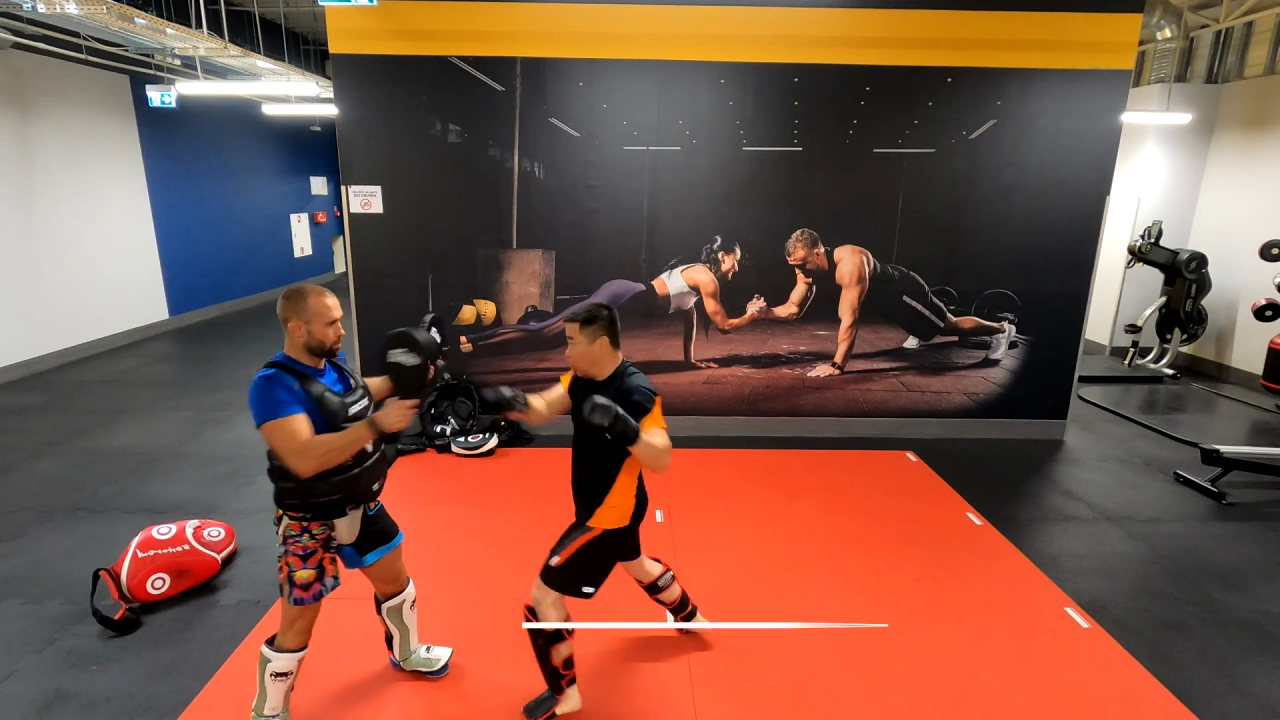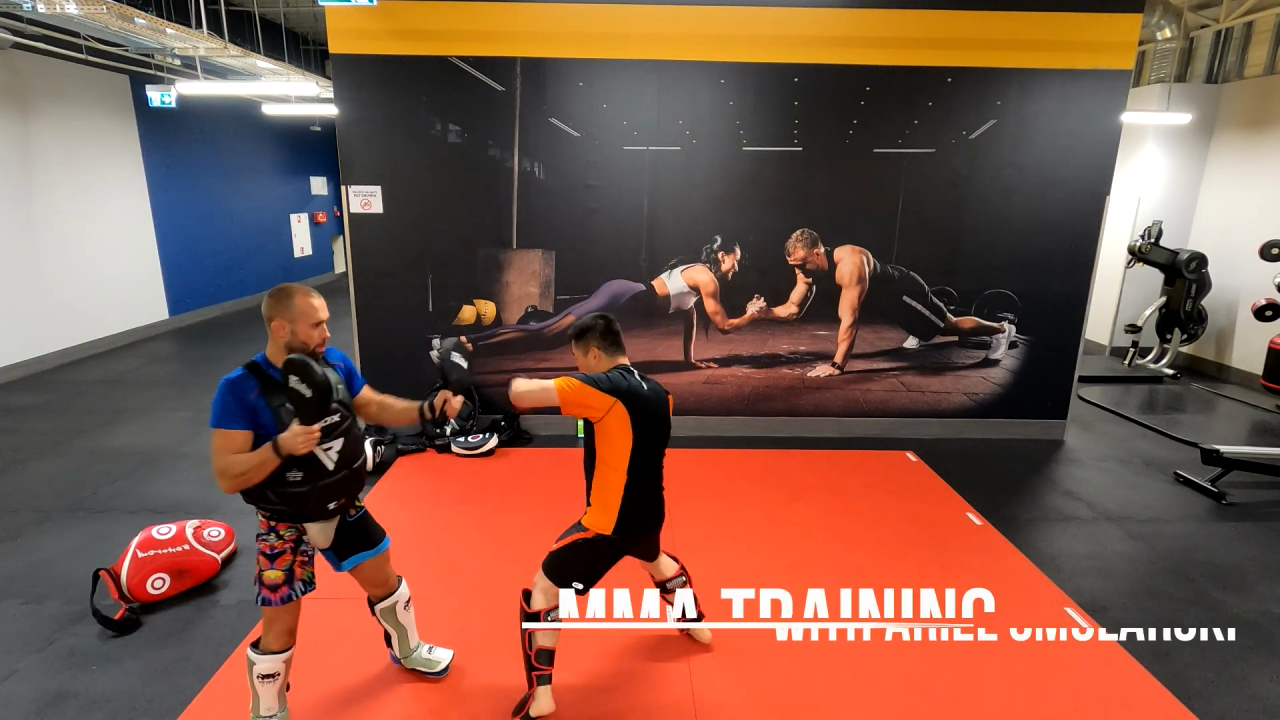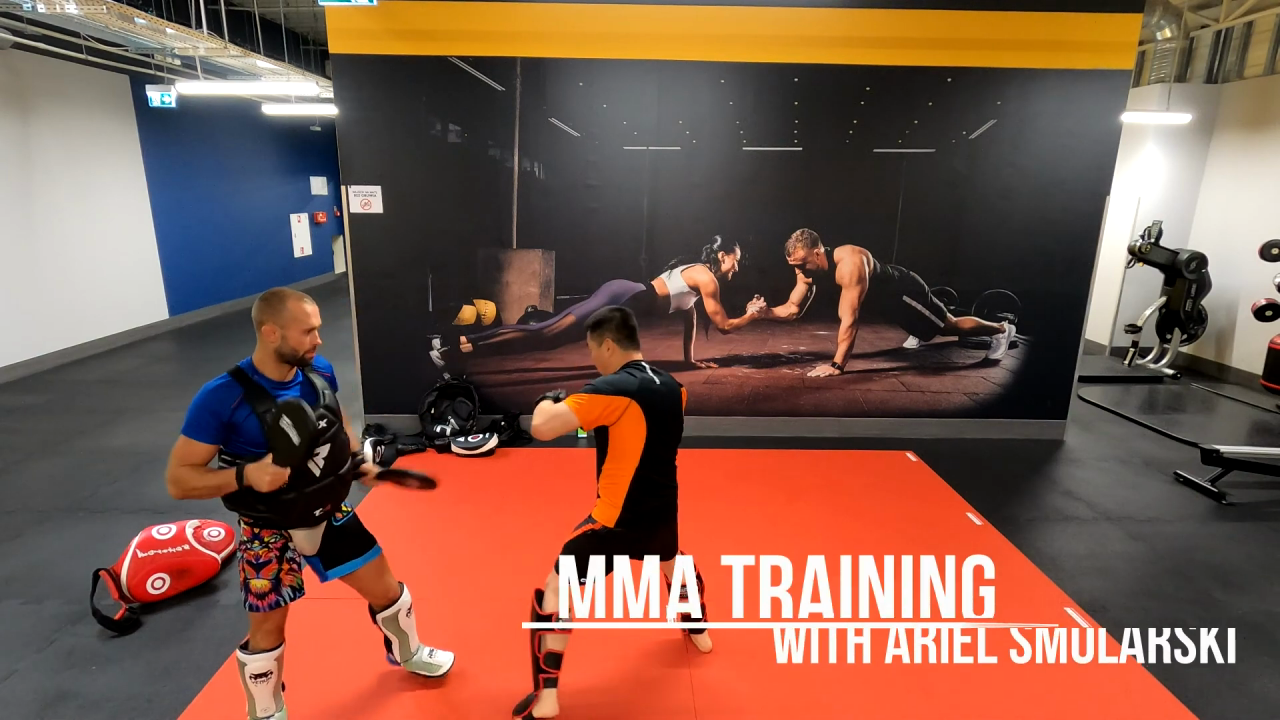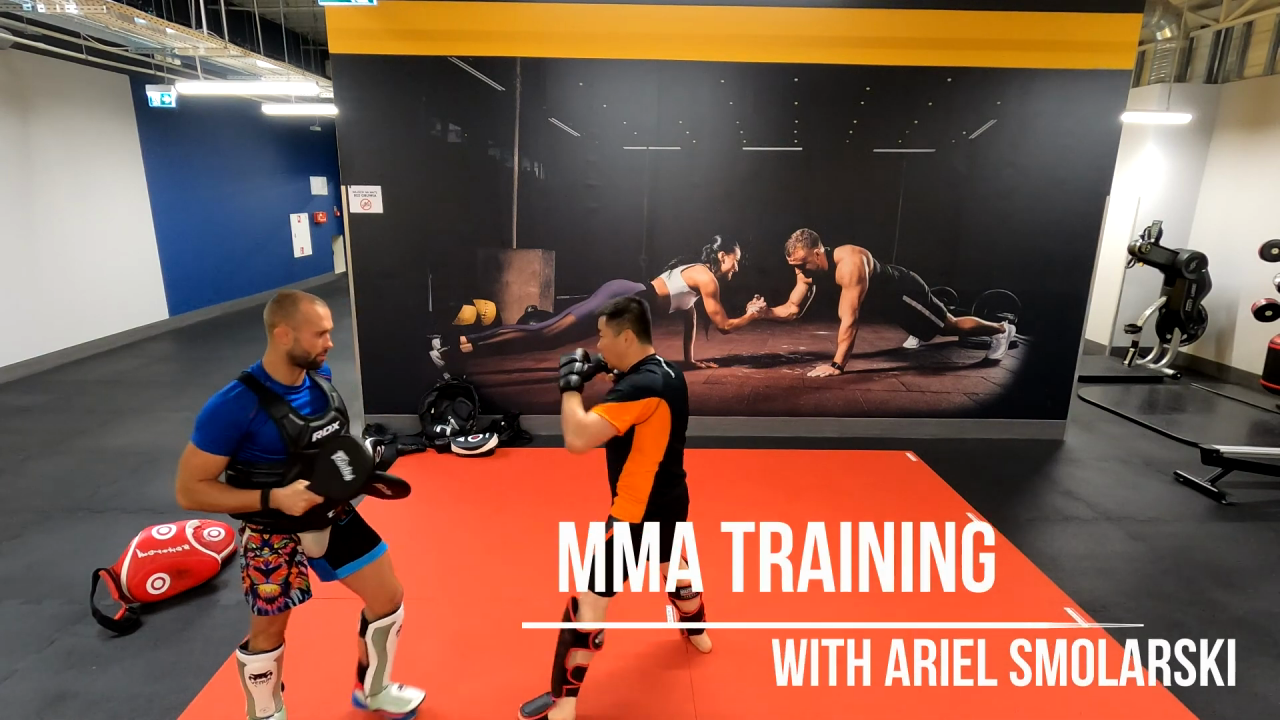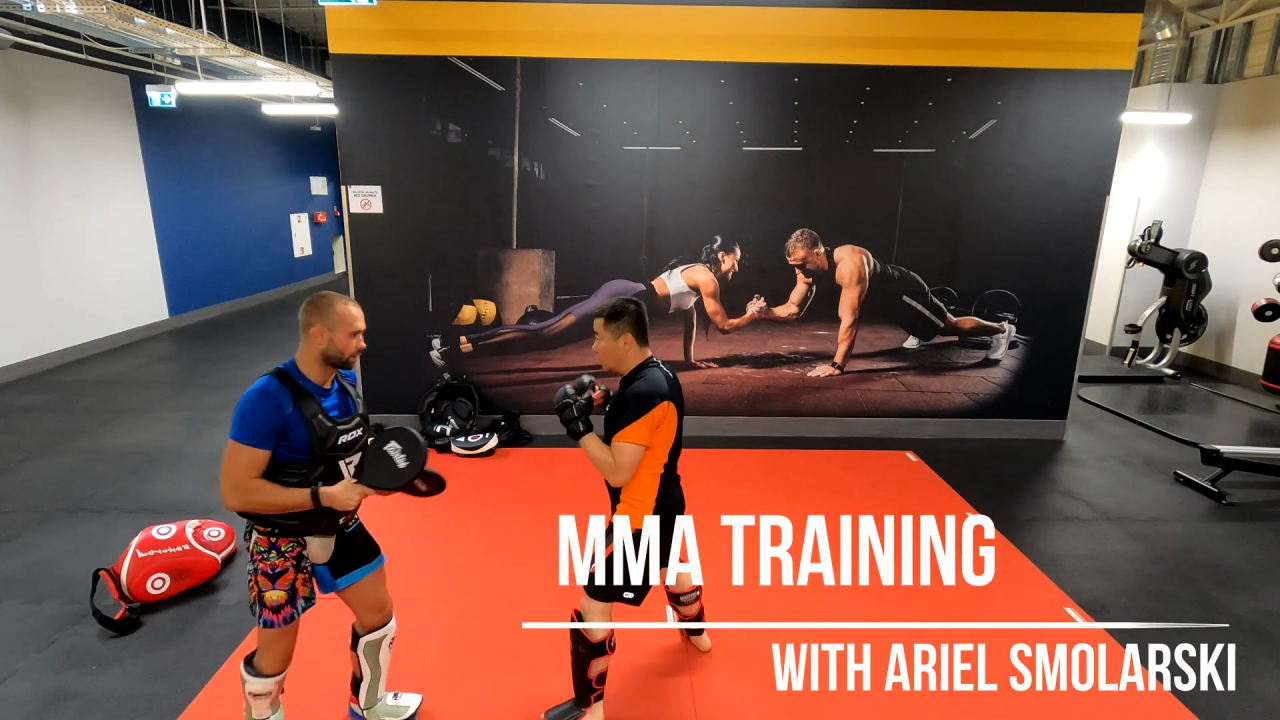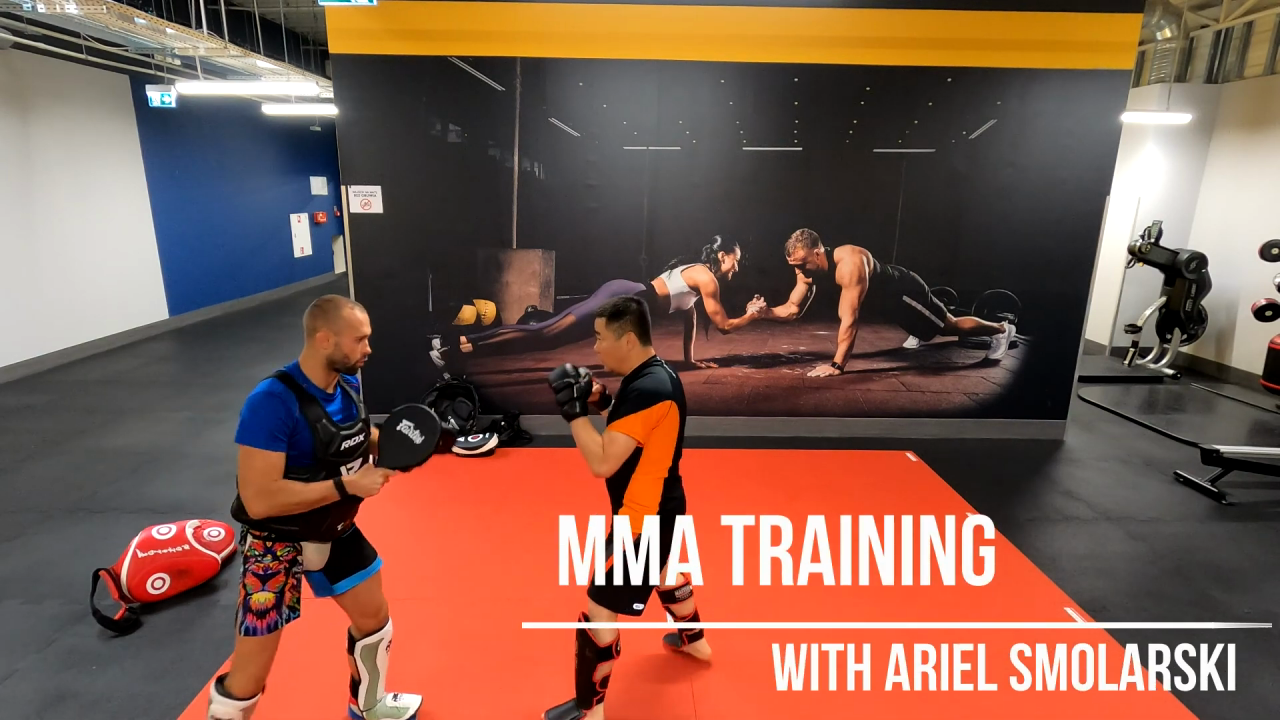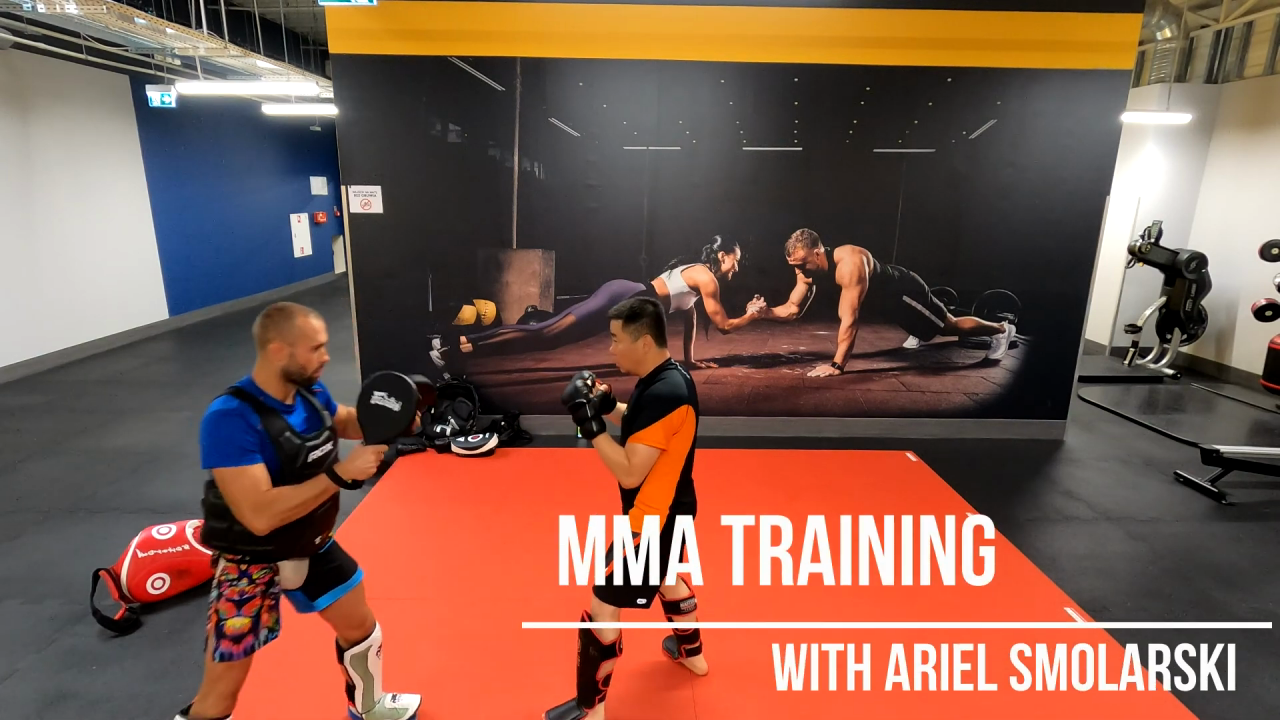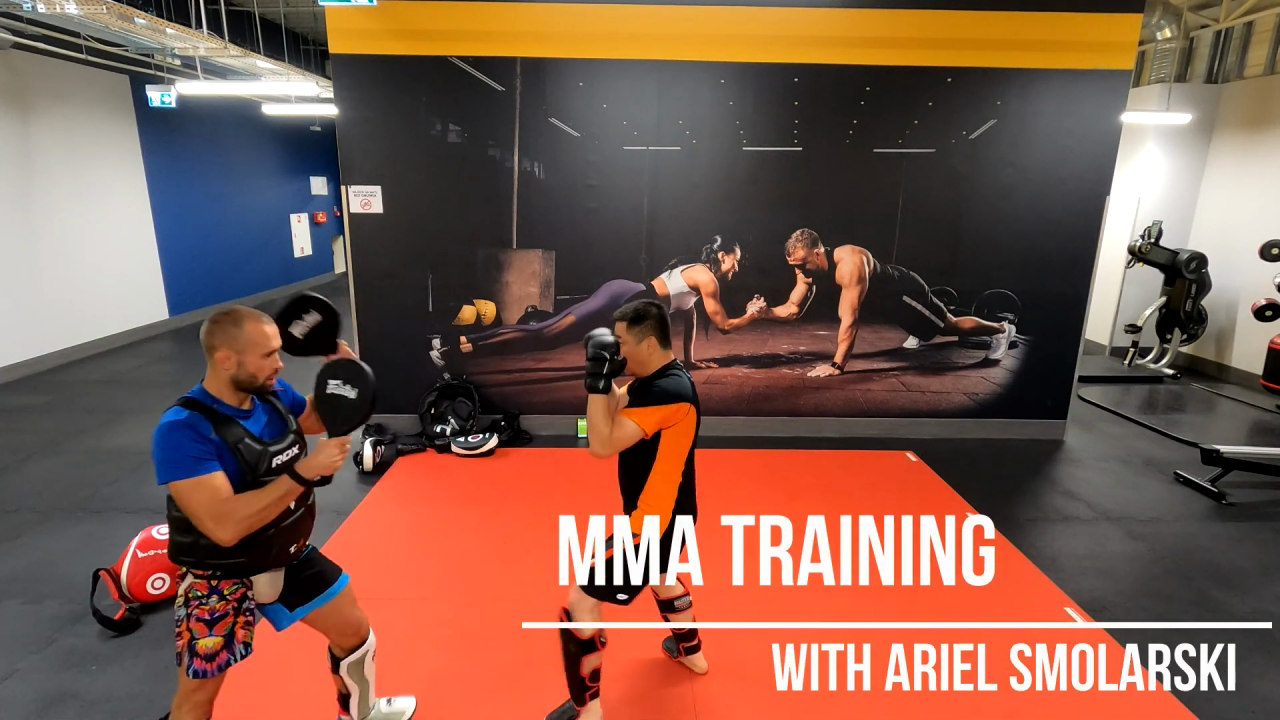
dt=0.2s
person 1, frame 1
left shoulder: (331, 362)
right shoulder: (273, 386)
left elbow: (358, 400)
right elbow: (305, 459)
left wrist: (397, 383)
right wrist: (377, 424)
left hip: (359, 508)
right hip: (309, 524)
left knee: (395, 582)
right knee: (296, 630)
left ankle: (406, 652)
person 1, frame 2
left shoulder: (333, 363)
right shoulder: (239, 389)
left elbow: (376, 408)
right elbow: (229, 477)
left wrist: (428, 409)
right wrist: (281, 446)
left hip: (343, 509)
right hip: (285, 525)
left knee: (385, 583)
right knee: (279, 633)
left ankle: (407, 650)
person 1, frame 3
left shoulder: (319, 371)
right shoulder: (221, 398)
right elbow: (178, 480)
left wrist: (360, 461)
right wrist: (246, 475)
left hip: (331, 515)
right hip: (270, 533)
left knee: (386, 590)
right knee: (267, 634)
left ankle: (408, 653)
person 1, frame 4
left shoulder: (319, 375)
right shoulder: (234, 405)
right elbow: (189, 491)
right wrist: (272, 498)
left hip: (334, 517)
right hip: (275, 536)
left knee: (388, 598)
right knee: (268, 636)
person 1, frame 5
left shoulder: (345, 380)
right shoulder: (268, 400)
right elbow: (236, 493)
right wrist: (321, 497)
left hip: (340, 527)
right hip: (282, 541)
left knee: (378, 614)
right knee: (275, 656)
person 1, frame 6
left shoulder: (346, 384)
right shoulder: (272, 402)
right elbow: (260, 500)
right wrist: (347, 485)
left hip: (335, 532)
right hip: (276, 545)
left knee: (374, 617)
right knee: (250, 673)
person 1, frame 7
left shoulder: (309, 391)
right shoulder: (229, 418)
left elbow: (346, 423)
right elbow: (260, 516)
right wrist: (341, 475)
left hip: (310, 548)
right hip: (250, 567)
left knee: (360, 626)
person 1, frame 8
left shoulder: (271, 393)
right shoulder: (181, 430)
left elbow: (316, 419)
right elbow: (226, 526)
right wrist: (304, 472)
left hip: (289, 557)
right hip: (221, 579)
left knee: (354, 630)
person 2, frame 1
left shoulder: (636, 393)
right shoulder: (583, 377)
left elbow: (660, 460)
right elbow: (542, 411)
left wrist: (625, 429)
right wrist: (515, 402)
left hip: (610, 514)
right hip: (602, 510)
left knee: (544, 597)
right knee: (635, 562)
right ankle: (689, 615)
person 2, frame 2
left shoulder: (601, 387)
right shoulder: (657, 391)
left elbow: (521, 395)
left wrist: (523, 379)
left hip: (610, 521)
right hip: (651, 511)
left knee: (541, 590)
right knee: (654, 559)
right ankle: (696, 623)
person 2, frame 3
left shoulder: (614, 389)
right shoulder: (673, 387)
left elbow: (542, 427)
left wrist: (554, 398)
left hip: (619, 518)
right hip: (663, 510)
left knee: (554, 589)
right knee: (671, 562)
right ankle: (698, 629)
person 2, frame 4
left shoulder: (640, 386)
right shoulder: (669, 374)
left elbow: (578, 439)
left wrist: (571, 383)
right wrist: (606, 372)
left hip: (638, 512)
right hip: (672, 502)
left knee: (587, 598)
right knee: (671, 562)
right ankle: (697, 631)
person 2, frame 5
left shoulder: (644, 391)
right shoulder: (657, 375)
left elbow: (618, 472)
left wrist: (579, 425)
right wrist: (606, 406)
left hip: (641, 517)
right hip: (665, 506)
left knee: (592, 606)
right knee: (670, 568)
right ankle: (696, 632)
person 2, frame 6
left shoulder: (647, 389)
right shoulder: (656, 375)
left elbow: (602, 463)
left wrist: (574, 409)
right wrist: (603, 403)
left hip: (643, 518)
right hip: (663, 508)
left knee: (599, 610)
right knee: (664, 571)
right ankle: (694, 639)
person 2, frame 7
left shoulder: (664, 394)
right shoulder: (667, 377)
left elbow: (629, 474)
right elbow: (639, 424)
left wrist: (591, 423)
right wrist: (608, 404)
left hip: (654, 519)
right hip: (670, 511)
left knee: (603, 608)
right knee: (665, 577)
right ankle: (691, 651)
person 2, frame 8
left shoulder: (668, 391)
right shoulder: (660, 376)
left elbow: (602, 444)
right elbow: (619, 409)
left wrist: (597, 380)
right wrist: (607, 378)
left hip: (653, 519)
right hip: (669, 511)
left knee: (582, 604)
right knee: (660, 576)
right ankle: (690, 650)
person 3, frame 1
left shoulder: (695, 272)
right shoulder: (708, 279)
left elbow: (690, 318)
right elbow: (724, 325)
left wrist: (691, 359)
right wrist: (751, 314)
left hip: (620, 293)
right hip: (621, 299)
left knee: (547, 332)
right knee: (546, 334)
left ankle: (468, 341)
right ankle: (469, 345)
person 3, frame 2
left shoulder: (689, 274)
right shoulder: (706, 279)
left elbow: (688, 316)
right elbow: (724, 325)
left wrist: (691, 359)
right wrist: (751, 315)
left hip: (620, 294)
right hip: (622, 300)
left knee: (542, 333)
right knee: (544, 335)
left ankle: (465, 343)
right ankle: (466, 346)
person 3, frame 3
left shoulder: (695, 272)
right shoulder: (707, 278)
left elbow: (690, 316)
right elbow: (724, 325)
left wrist: (690, 358)
right wrist: (751, 315)
left hip: (621, 296)
right hip: (622, 300)
left knee: (544, 333)
right knee: (546, 336)
left ankle: (462, 342)
right ankle: (458, 348)
person 3, frame 4
left shoulder: (695, 272)
right shoulder: (707, 278)
left elbow: (690, 316)
right elbow: (724, 325)
left wrist: (690, 359)
right wrist: (751, 314)
left hip: (621, 295)
right hip: (623, 300)
left knee: (545, 335)
right knee: (545, 336)
left ankle: (460, 342)
right ankle: (458, 347)
person 3, frame 5
left shoulder: (695, 272)
right shoulder: (707, 278)
left elbow: (689, 317)
right elbow: (724, 325)
left wrist: (690, 358)
right wrist: (752, 314)
left hip: (620, 296)
right hip: (622, 300)
left knee: (546, 334)
right knee: (547, 336)
left ankle: (460, 342)
right ankle: (457, 347)
person 3, frame 6
left shoulder: (694, 272)
right shoulder: (707, 278)
left elbow: (689, 317)
right elbow: (723, 325)
left wrist: (690, 359)
right wrist: (751, 314)
left hip: (621, 295)
right hip: (623, 300)
left knee: (545, 333)
right knee: (546, 336)
left ankle: (461, 342)
right ankle: (457, 347)
person 3, frame 7
left shoulder: (694, 271)
right shoulder: (706, 278)
left elbow: (689, 317)
right elbow: (724, 325)
left wrist: (690, 359)
right wrist: (751, 314)
left hip: (621, 295)
right hip: (623, 299)
left knee: (545, 332)
right knee: (546, 336)
left ankle: (460, 343)
right ankle: (459, 347)
person 3, frame 8
left shoulder: (695, 271)
right shoulder: (707, 278)
left elbow: (689, 316)
right elbow: (724, 325)
left wrist: (689, 358)
right wrist: (751, 314)
left hip: (622, 295)
right hip: (624, 300)
left knee: (544, 333)
right knee: (546, 336)
left ankle: (460, 342)
right ankle: (458, 347)
person 4, frame 1
left shoulder: (849, 264)
right shoulder: (808, 269)
left elbow: (849, 318)
right elbow: (793, 308)
left wrist: (837, 365)
right wrist: (765, 312)
left hip: (904, 290)
right hip: (886, 293)
left knee: (949, 326)
left ankle: (1000, 330)
right ankle: (919, 333)
person 4, frame 2
left shoulder: (849, 264)
right shoulder: (808, 268)
left elbow: (849, 319)
right elbow: (793, 309)
left wrist: (837, 365)
right wrist: (765, 312)
left hip: (904, 290)
right hip: (885, 292)
left knee: (949, 327)
left ankle: (1001, 330)
right ankle: (918, 334)
person 4, frame 3
left shoulder: (849, 264)
right shoulder: (808, 267)
left elbow: (849, 319)
right elbow: (793, 309)
left wrist: (837, 365)
right wrist: (764, 313)
left hip: (904, 290)
right hip: (886, 293)
left knee: (948, 327)
left ankle: (1000, 330)
right ankle: (918, 335)
person 4, frame 4
left shoulder: (850, 264)
right shoulder: (808, 268)
left elbow: (849, 319)
right elbow: (793, 309)
left wrist: (838, 364)
right wrist: (764, 312)
left hip: (904, 290)
right hip: (887, 292)
left knee: (949, 326)
left ankle: (1001, 330)
right ankle: (919, 333)
person 4, frame 5
left shoulder: (850, 264)
right shoulder: (808, 268)
left elbow: (849, 319)
right elbow: (793, 309)
left wrist: (837, 365)
right wrist: (764, 312)
left hip: (904, 290)
right hip: (886, 293)
left knee: (949, 326)
left ankle: (1000, 330)
right ankle: (919, 333)
person 4, frame 6
left shoulder: (849, 264)
right shoulder: (808, 267)
left elbow: (849, 319)
right elbow: (793, 309)
left wrist: (837, 365)
right wrist: (764, 312)
left hip: (904, 290)
right hip: (885, 293)
left knee: (949, 326)
left ankle: (1001, 330)
right ankle: (918, 334)
person 4, frame 7
left shoulder: (850, 264)
right shoulder: (808, 267)
left elbow: (849, 319)
right elbow: (793, 309)
left wrist: (837, 365)
right wrist: (764, 313)
left hip: (904, 290)
right hip: (886, 293)
left knee: (949, 327)
left ankle: (1001, 330)
right ankle: (918, 335)
person 4, frame 8
left shoulder: (850, 264)
right shoulder: (808, 269)
left elbow: (849, 319)
right elbow: (793, 309)
left wrist: (837, 365)
right wrist: (764, 312)
left hip: (904, 290)
right hip: (887, 293)
left knee: (949, 326)
left ankle: (1001, 330)
right ankle: (919, 333)
